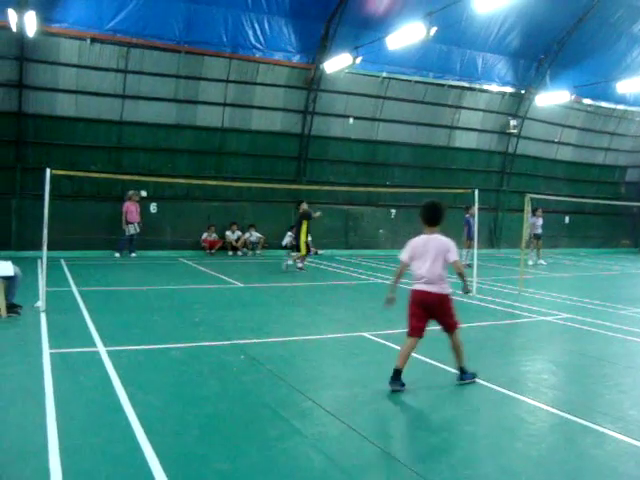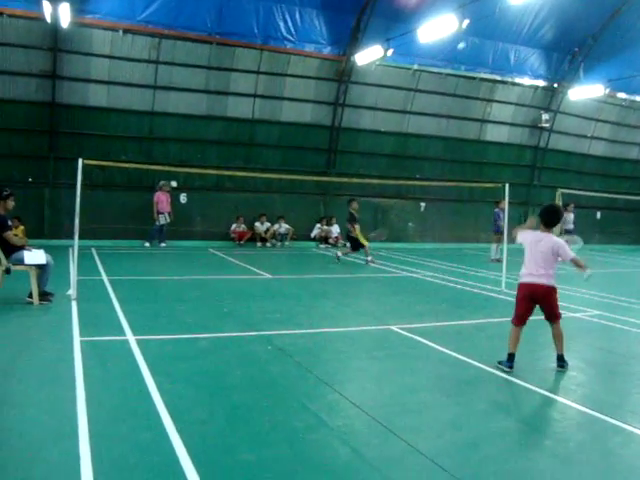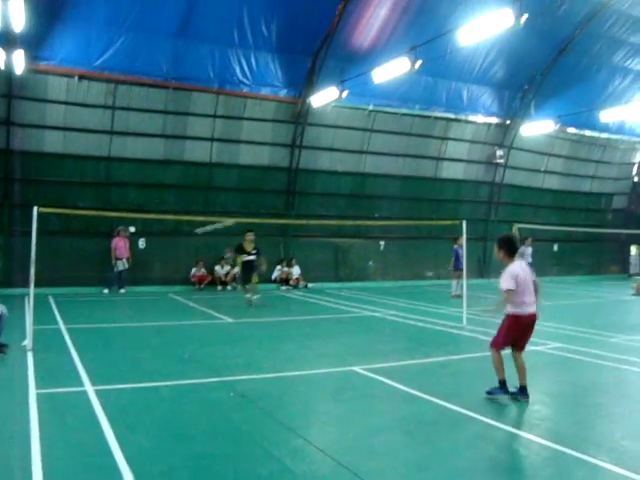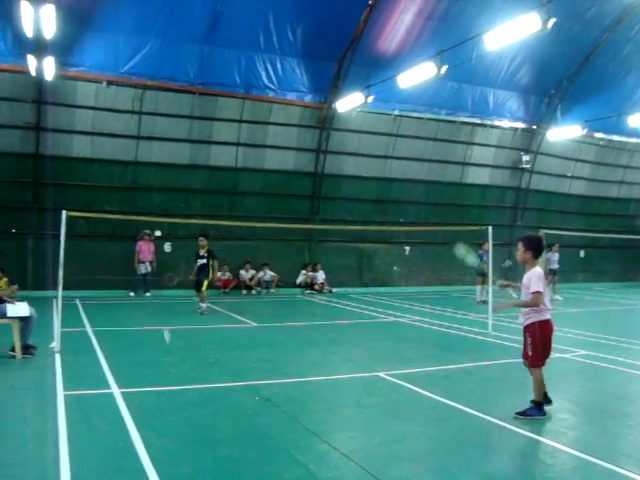
dt=0.7s
person 1, frame 1
left shoulder: (414, 243)
right shoulder: (446, 243)
left elbow: (401, 270)
right elbow: (458, 268)
left wrist: (392, 291)
right wrist: (465, 284)
left hip: (419, 294)
right hip: (440, 295)
left knee: (413, 338)
right knee: (452, 332)
left ankle: (396, 377)
right ankle: (462, 373)
person 1, frame 2
left shoulder: (529, 236)
right shoulder: (558, 242)
left elbow: (516, 234)
right elbow: (576, 262)
left wrist: (528, 225)
right wrist: (583, 266)
left hip: (526, 285)
right hip: (546, 288)
left knee: (517, 324)
right knee: (555, 323)
left ankle: (509, 360)
right ankle: (560, 359)
person 1, frame 3
left shoulder: (509, 274)
right shoulder: (524, 266)
left elbow: (508, 297)
right elbow: (536, 286)
right wrist: (534, 302)
left hip: (516, 316)
right hip: (531, 315)
left knee: (495, 348)
right knee: (517, 352)
left ankle: (502, 387)
right ankle: (523, 391)
person 1, frame 4
left shoulder: (536, 274)
right shoulder: (531, 273)
left elbow: (535, 301)
left wrist: (510, 304)
right wrist: (511, 285)
left hip: (538, 324)
right hip: (532, 324)
left knee: (534, 365)
right knee: (530, 362)
left ankle: (539, 407)
right ankle: (543, 396)
